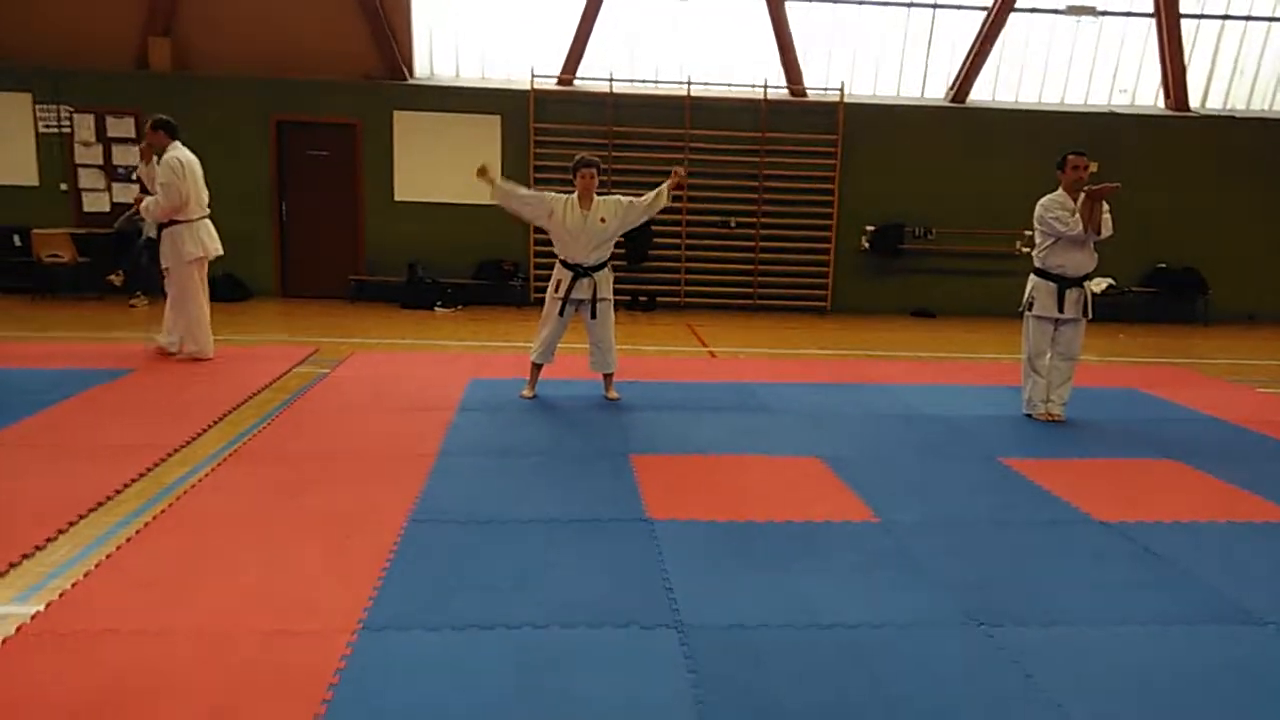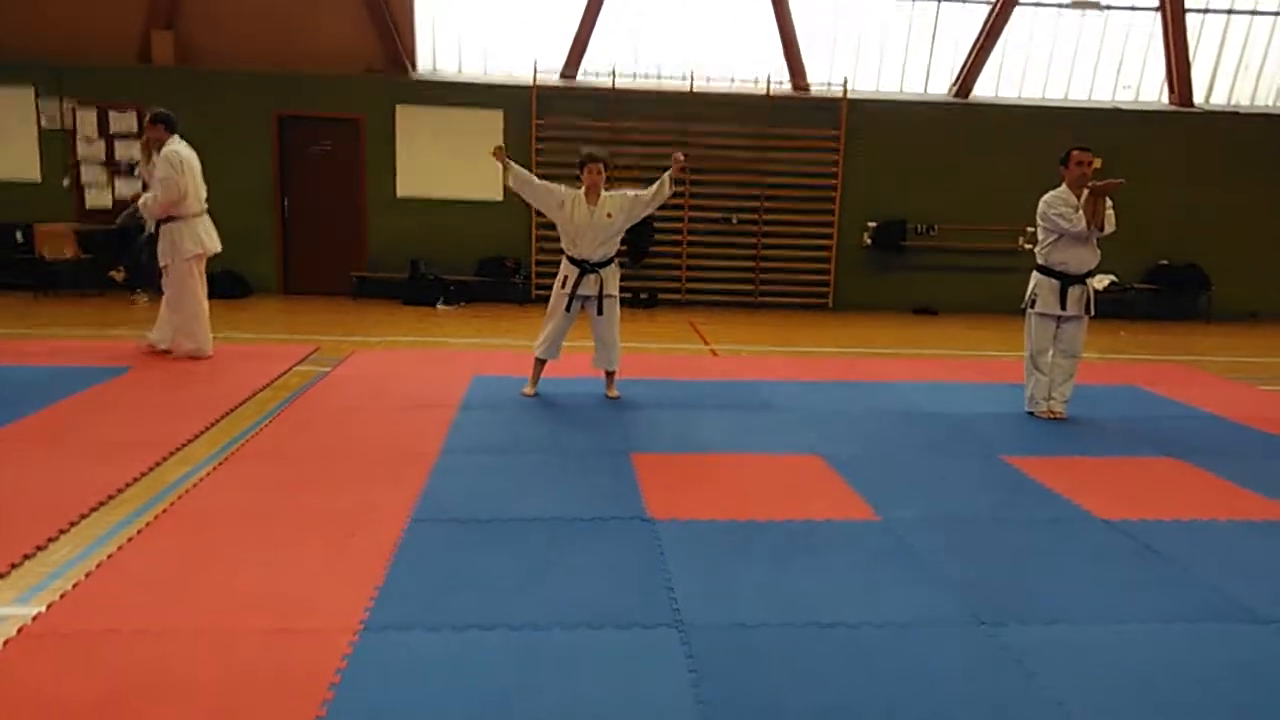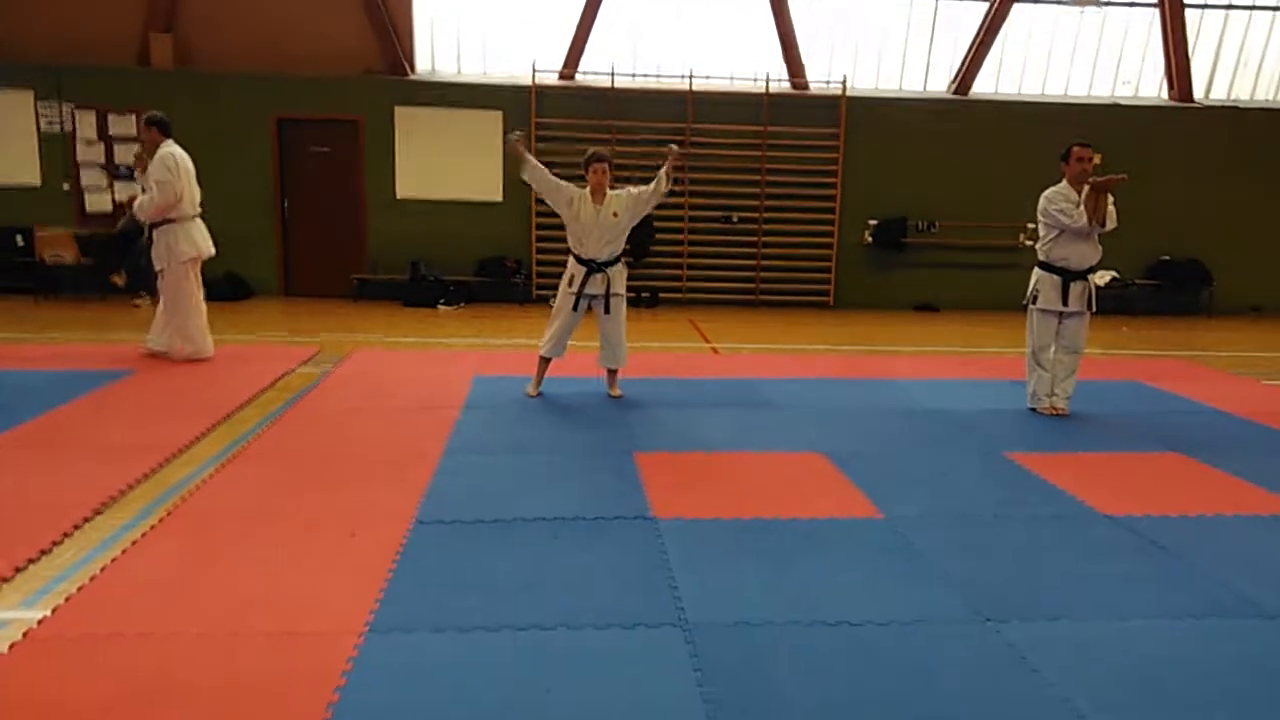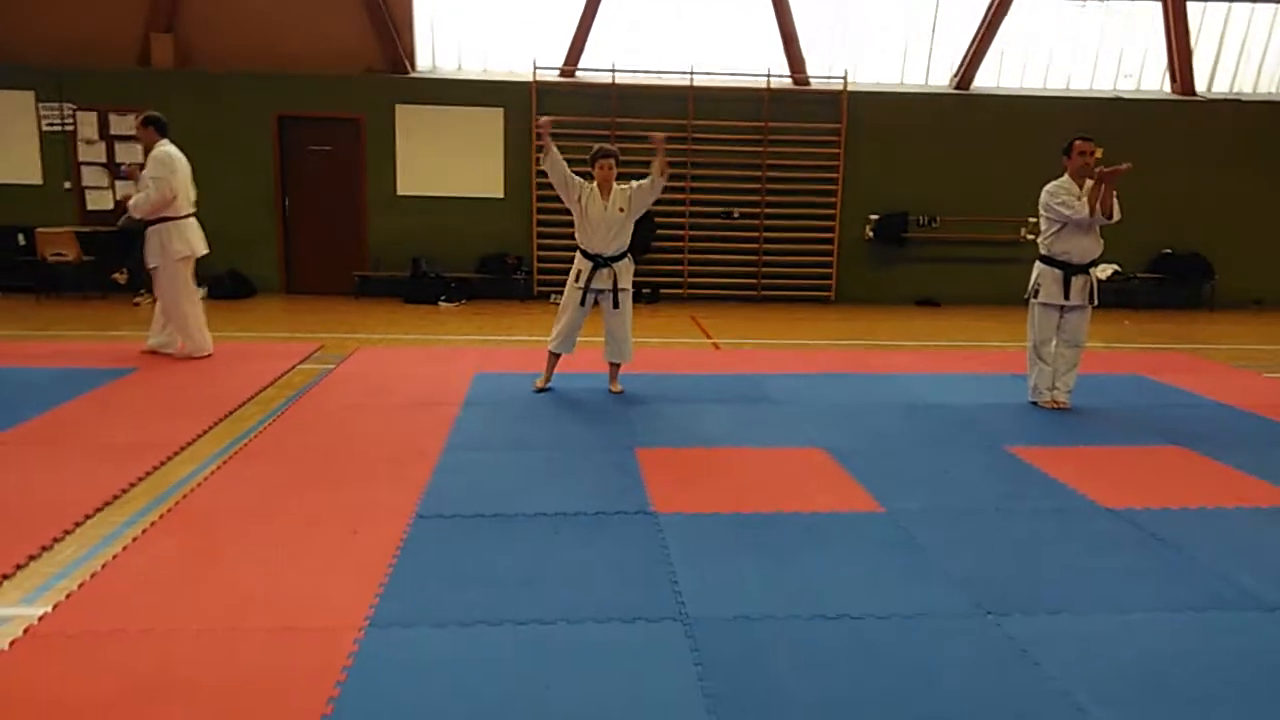
dt=0.1s
person 1, frame 1
left shoulder: (1095, 205)
right shoulder: (1048, 205)
left elbow: (1097, 233)
right elbow: (1077, 230)
left wrist: (1096, 201)
right wrist: (1089, 200)
left hip: (1077, 290)
right hip: (1046, 287)
left knee: (1067, 353)
right knee: (1037, 351)
left ankle: (1055, 404)
right ankle: (1036, 405)
person 1, frame 2
left shoulder: (1099, 200)
right shoulder: (1051, 201)
left elbow: (1100, 229)
right elbow: (1079, 227)
left wrist: (1100, 197)
right wrist: (1093, 197)
left hip: (1079, 287)
right hip: (1048, 284)
left knee: (1069, 351)
right knee: (1039, 348)
left ankle: (1057, 402)
right ankle: (1038, 402)
person 1, frame 3
left shoulder: (1096, 197)
right shoulder: (1051, 197)
left elbow: (1102, 225)
right elbow: (1080, 223)
left wrist: (1102, 192)
right wrist: (1094, 192)
left hip: (1081, 284)
right hip: (1050, 281)
left knee: (1071, 347)
right knee: (1041, 345)
left ankle: (1059, 398)
right ankle: (1040, 398)
person 1, frame 4
left shoulder: (1099, 189)
right shoulder: (1053, 191)
left elbow: (1107, 217)
right elbow: (1081, 215)
left wrist: (1109, 184)
right wrist: (1098, 184)
left hip: (1082, 277)
right hip: (1051, 275)
left knee: (1073, 341)
right knee: (1042, 339)
left ankle: (1061, 392)
right ankle: (1041, 392)
person 2, frame 1
left shoulder: (615, 207)
right shoulder: (556, 205)
left elbow: (646, 203)
right elbow: (522, 197)
left wrist: (670, 184)
right wrist: (493, 181)
left hip: (597, 281)
right hip: (566, 278)
left knee: (603, 336)
right knee: (548, 332)
left ankle: (608, 386)
right ankle: (531, 384)
person 2, frame 2
left shoulder: (621, 202)
right shoulder: (564, 199)
left elbow: (652, 196)
right elbow: (532, 186)
left wrist: (672, 172)
right wrist: (506, 164)
left hip: (604, 277)
right hip: (572, 274)
left knee: (608, 334)
right knee: (553, 329)
left ankle: (610, 384)
right ankle: (533, 381)
person 2, frame 3
left shoulder: (626, 200)
right shoulder: (571, 199)
left elbow: (655, 191)
right elbow: (543, 180)
left wrist: (669, 164)
right wrist: (522, 153)
left hip: (611, 276)
right hip: (579, 273)
left knee: (613, 333)
right knee: (559, 327)
left ankle: (612, 383)
right ankle: (537, 381)
person 2, frame 4
left shoulder: (630, 194)
right shoulder: (580, 192)
left elbow: (656, 182)
right elbow: (557, 170)
left wrist: (660, 153)
right wrist: (547, 139)
left hip: (617, 271)
right hip: (585, 268)
left knee: (619, 328)
right knee: (567, 322)
left ankle: (614, 378)
right ankle: (547, 375)
person 3, frame 1
left shoulder: (171, 160)
right shoulder: (185, 156)
left elbow: (169, 201)
left wrist: (144, 205)
left hip: (184, 233)
right hip: (193, 230)
left knee: (189, 295)
right knee: (180, 292)
left ankle: (199, 347)
right ankle: (173, 341)
person 3, frame 2
left shoulder: (169, 154)
right shoulder: (183, 150)
left elbow: (167, 196)
left wrist: (143, 201)
right wrist: (150, 159)
left hip: (181, 230)
right hip: (192, 226)
left knee: (187, 292)
right knee: (176, 289)
left ankle: (199, 345)
right ankle: (163, 339)
person 3, frame 3
left shoulder: (164, 156)
right shoulder: (176, 154)
left elbow: (163, 199)
left wrist: (137, 205)
right wrist: (146, 173)
left hip: (176, 234)
right hip: (183, 231)
left knee: (184, 295)
right knee: (172, 292)
left ankle: (199, 348)
right ankle: (162, 344)
person 3, frame 4
left shoulder: (160, 155)
right shoulder: (172, 153)
left elbow: (159, 196)
left wrist: (132, 203)
right wrist: (140, 178)
left hip: (170, 231)
right hip: (177, 229)
left knee: (179, 293)
right knee: (168, 291)
left ankle: (198, 345)
right ankle: (164, 341)
